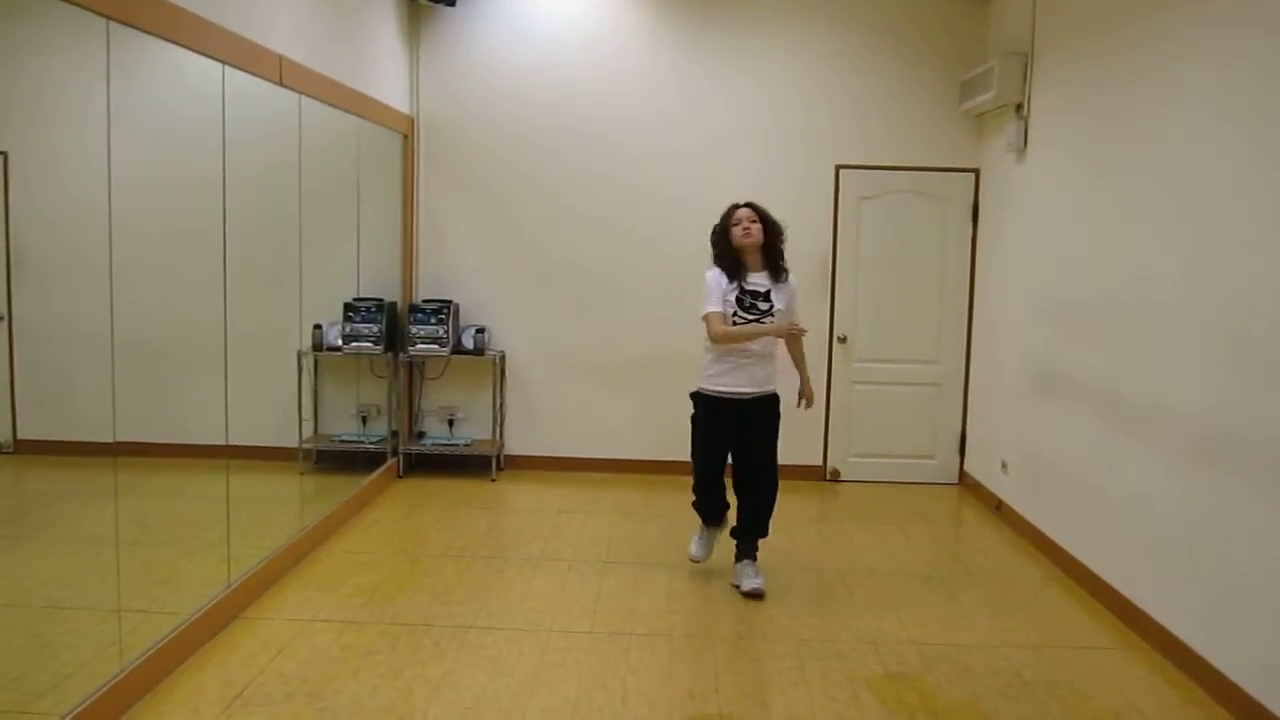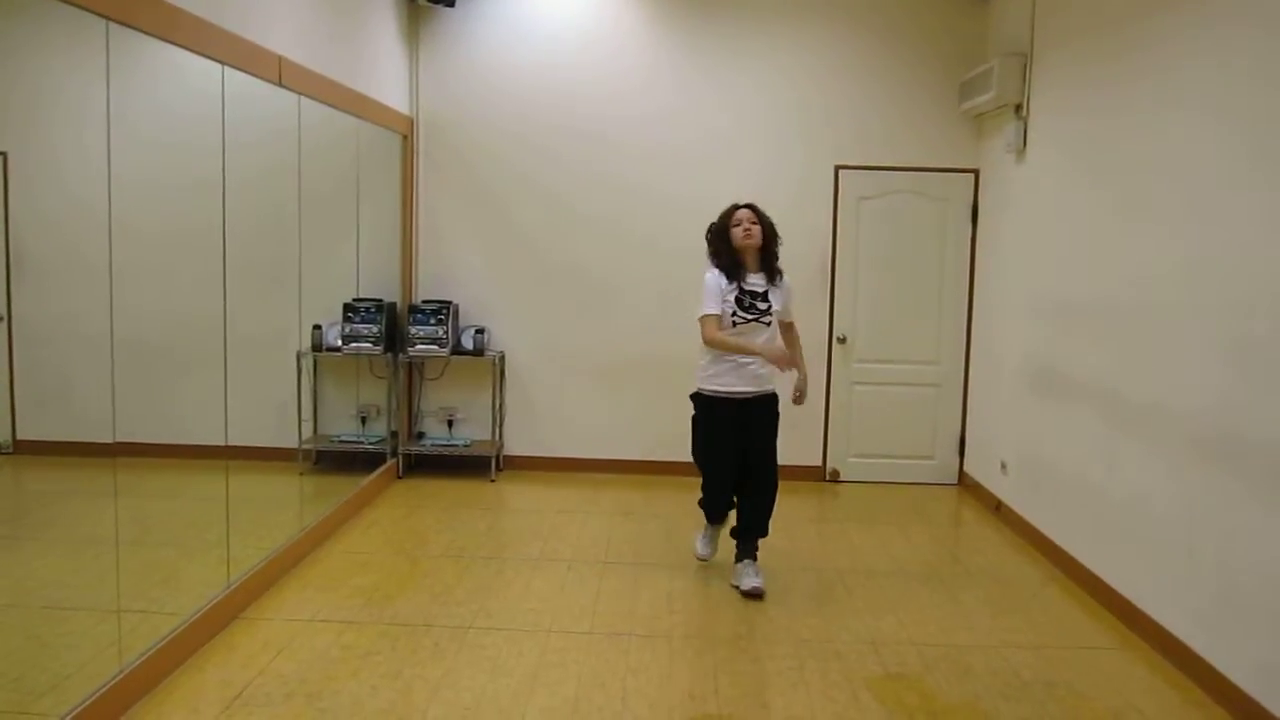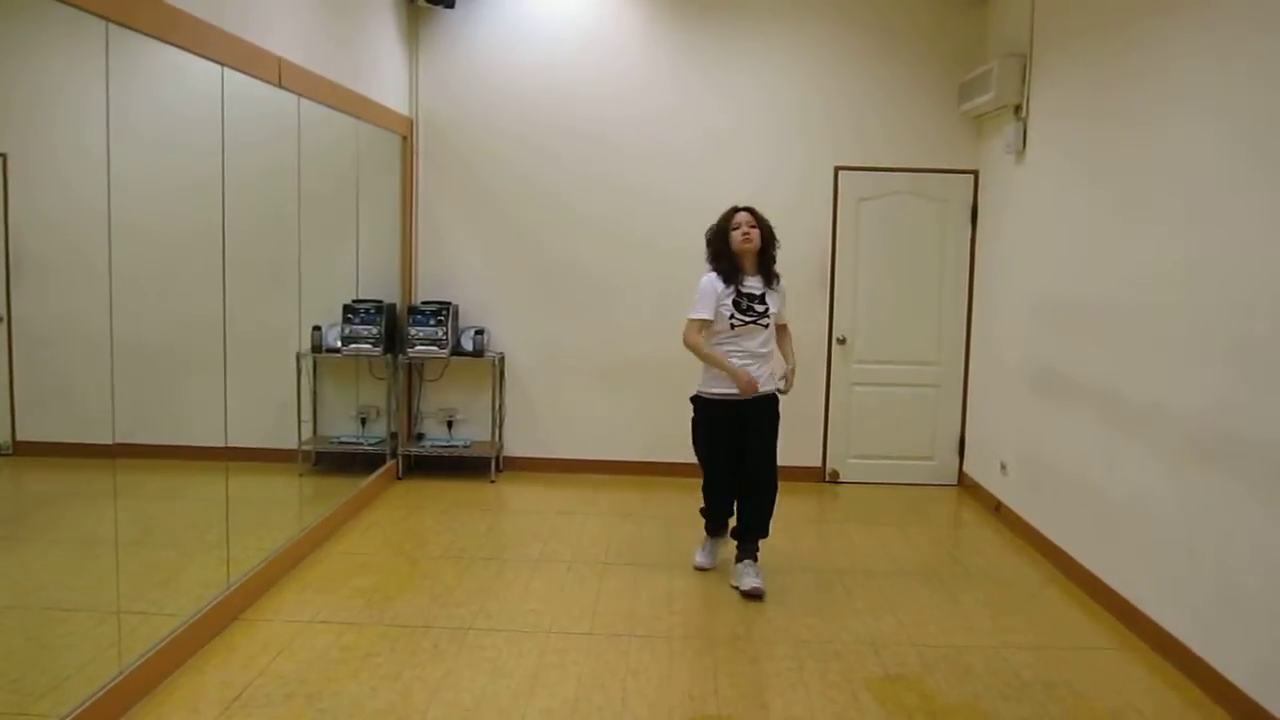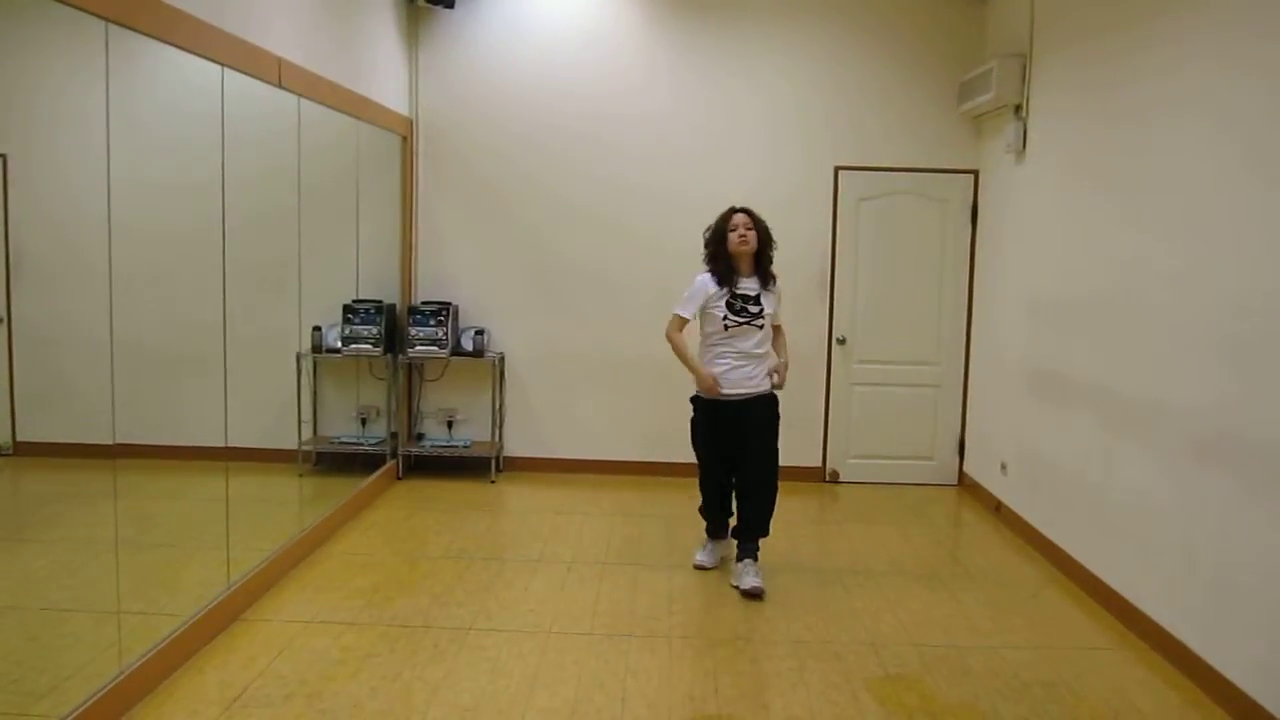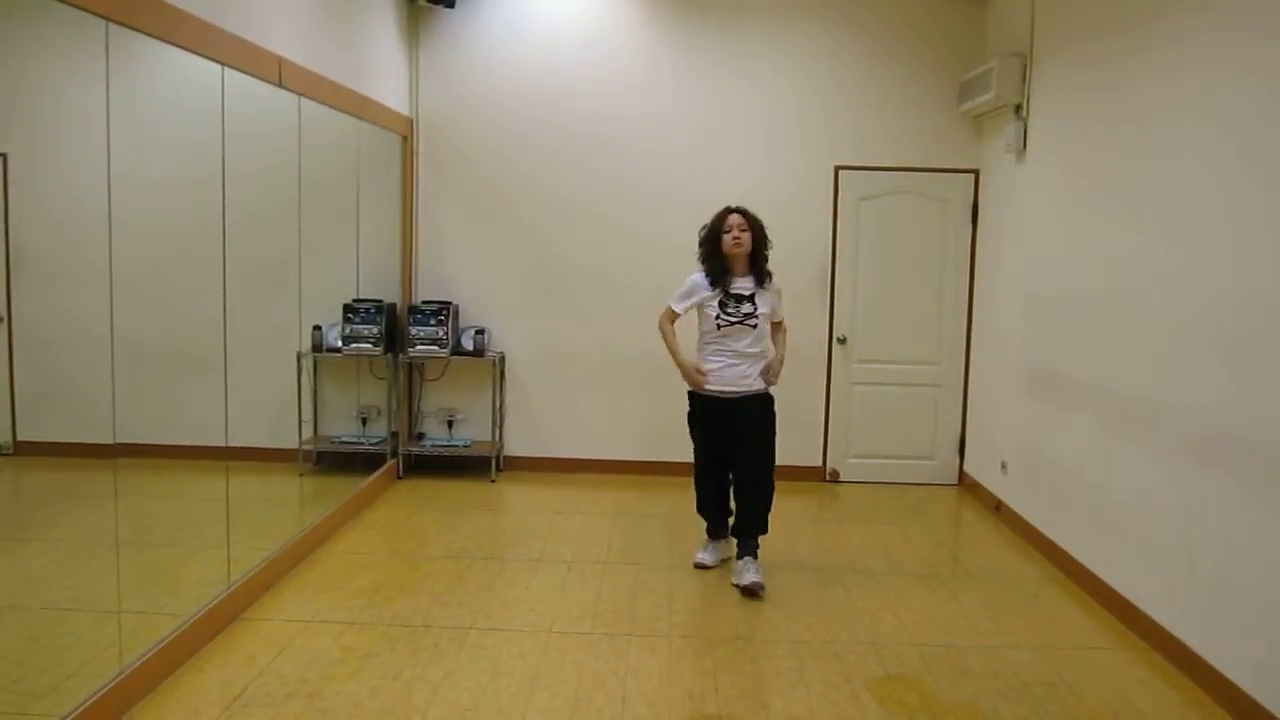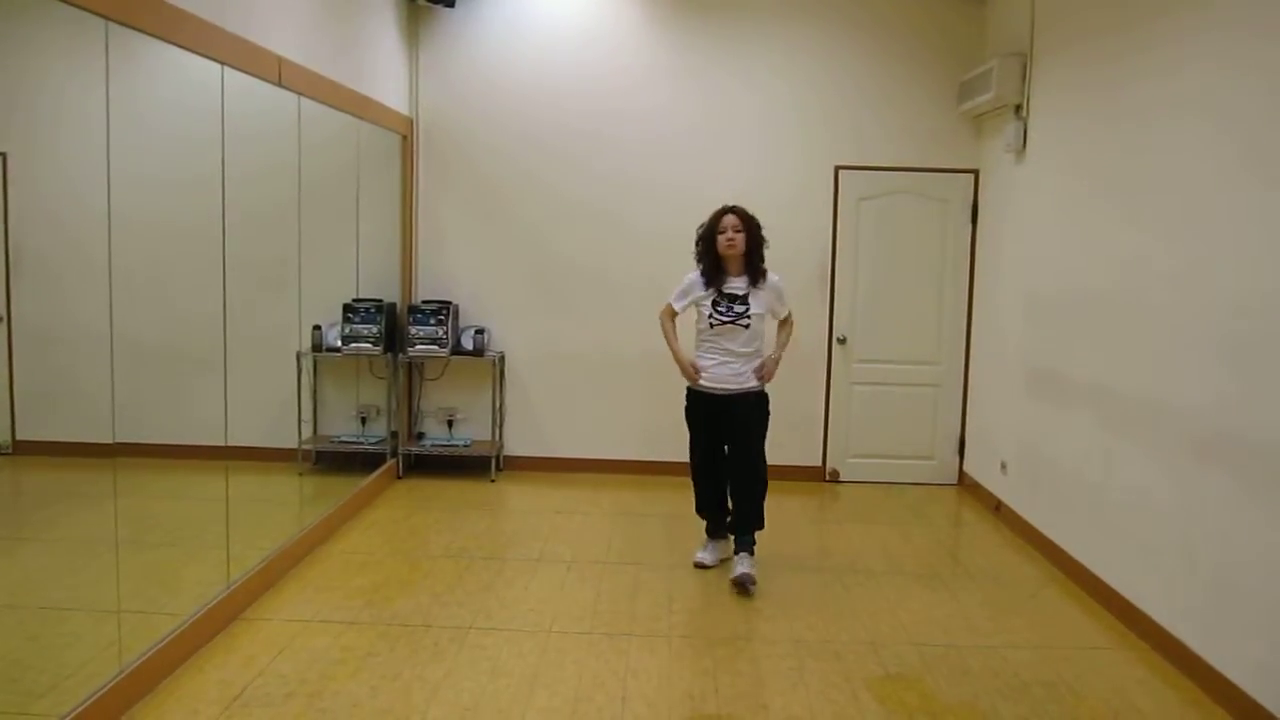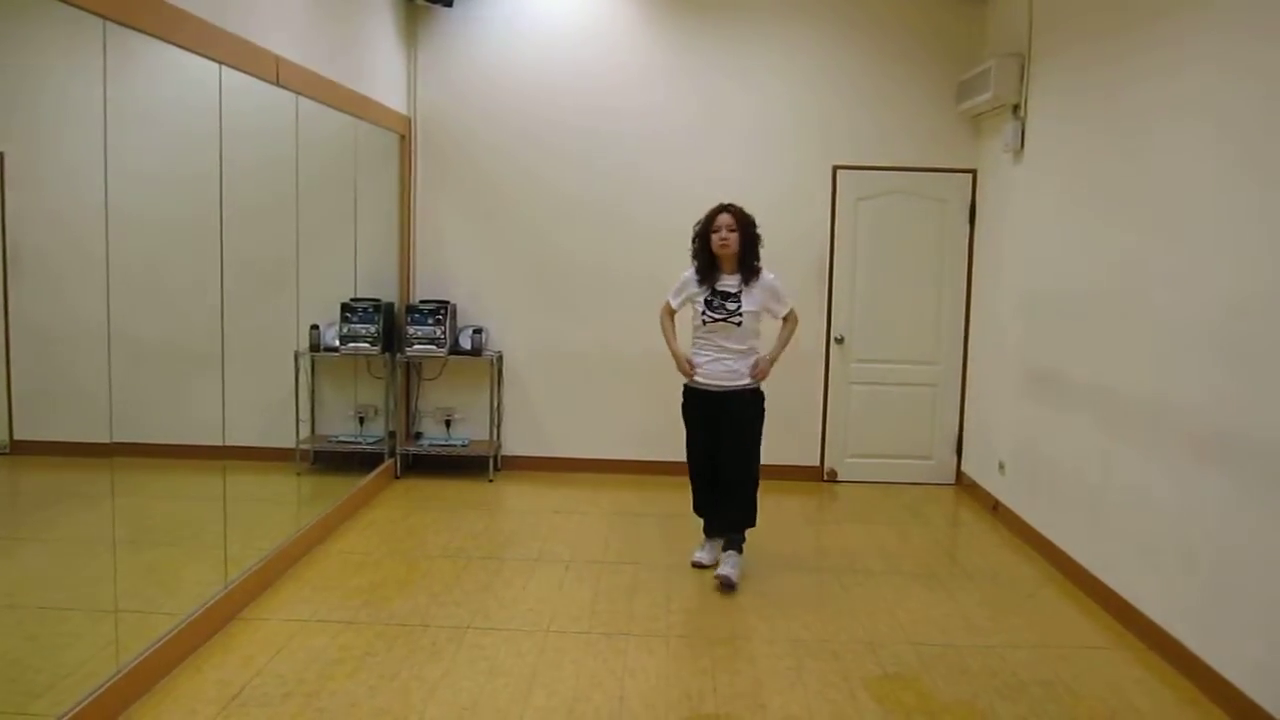
dt=0.1s
person 1, frame 1
left shoulder: (782, 282)
right shoulder: (717, 278)
left elbow: (792, 333)
right elbow: (716, 332)
left wrist: (805, 379)
right wrist: (768, 329)
left hip: (761, 398)
right hip: (715, 396)
left knee: (759, 480)
right knee: (707, 472)
left ankle: (746, 560)
right ankle: (711, 524)
person 1, frame 2
left shoulder: (778, 282)
right shoulder: (717, 279)
left elbow: (789, 328)
right elbow: (710, 334)
left wrist: (801, 371)
right wrist: (763, 351)
left hip: (760, 398)
right hip: (717, 395)
left knee: (759, 478)
right knee: (716, 472)
left ankle: (746, 559)
right ankle: (713, 522)
person 1, frame 3
left shoulder: (774, 285)
right shoulder: (713, 282)
right elbow: (691, 336)
left wrist: (789, 365)
right wrist: (731, 370)
left hip: (761, 399)
right hip: (716, 398)
left knee: (759, 479)
right knee: (718, 476)
left ankle: (746, 559)
right ankle: (714, 534)
person 1, frame 4
left shoulder: (770, 286)
right shoulder: (708, 284)
right elbow: (673, 329)
left wrist: (783, 361)
right wrist: (696, 370)
left hip: (759, 398)
right hip: (713, 398)
left knee: (759, 478)
right knee: (714, 474)
left ankle: (747, 559)
right ankle: (716, 537)
person 1, frame 5
left shoulder: (768, 284)
right shoulder: (701, 283)
left elbow: (778, 325)
right elbow: (665, 320)
left wrist: (778, 357)
right wrist: (683, 364)
left hip: (754, 397)
right hip: (709, 395)
left knee: (755, 475)
right knee: (710, 472)
left ankle: (747, 556)
right ankle: (717, 537)
person 1, frame 6
left shoulder: (767, 284)
right shoulder: (698, 281)
left elbow: (787, 321)
right elbow: (666, 315)
left wrist: (775, 357)
right wrist: (679, 356)
left hip: (748, 394)
right hip: (704, 392)
left knee: (748, 472)
right knee: (706, 468)
left ankle: (744, 552)
right ankle: (716, 536)
person 1, frame 7
left shoulder: (763, 281)
right shoulder: (694, 278)
left elbow: (791, 319)
right elbow: (666, 312)
left wrist: (772, 357)
right wrist: (676, 353)
left hip: (743, 391)
right hip: (700, 389)
left knee: (740, 468)
right knee: (703, 466)
left ankle: (733, 551)
right ankle: (713, 535)
